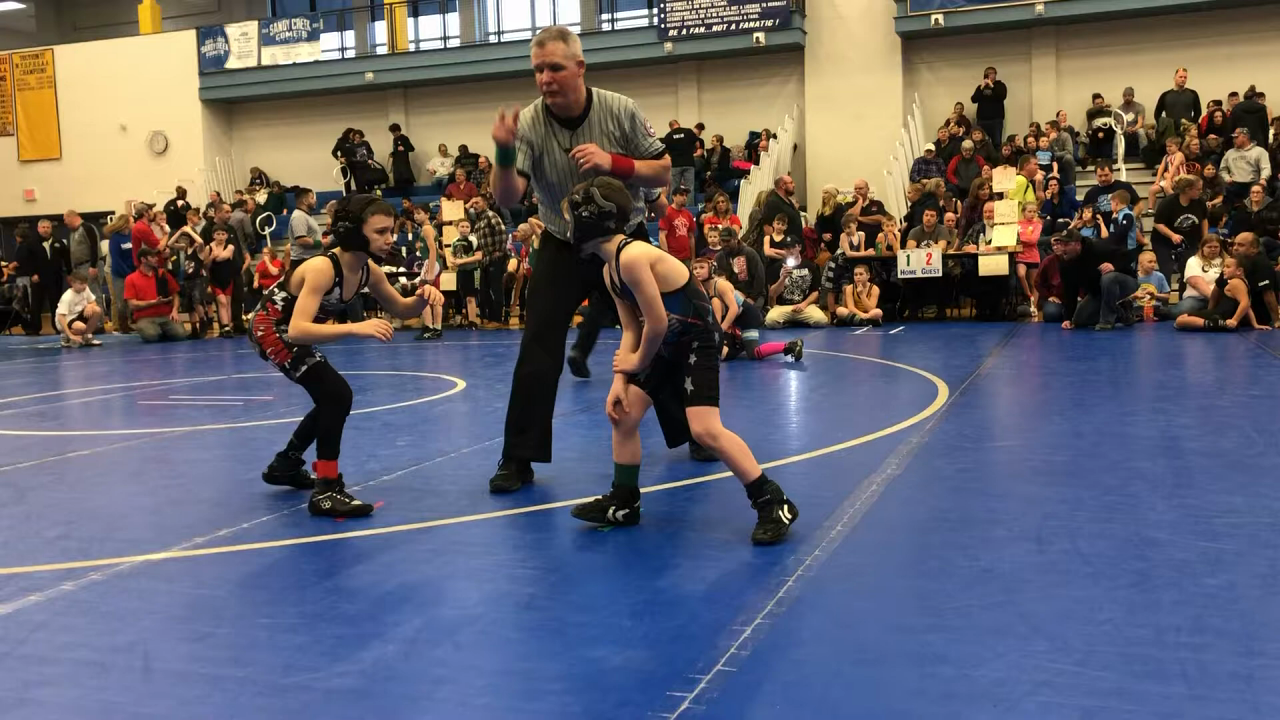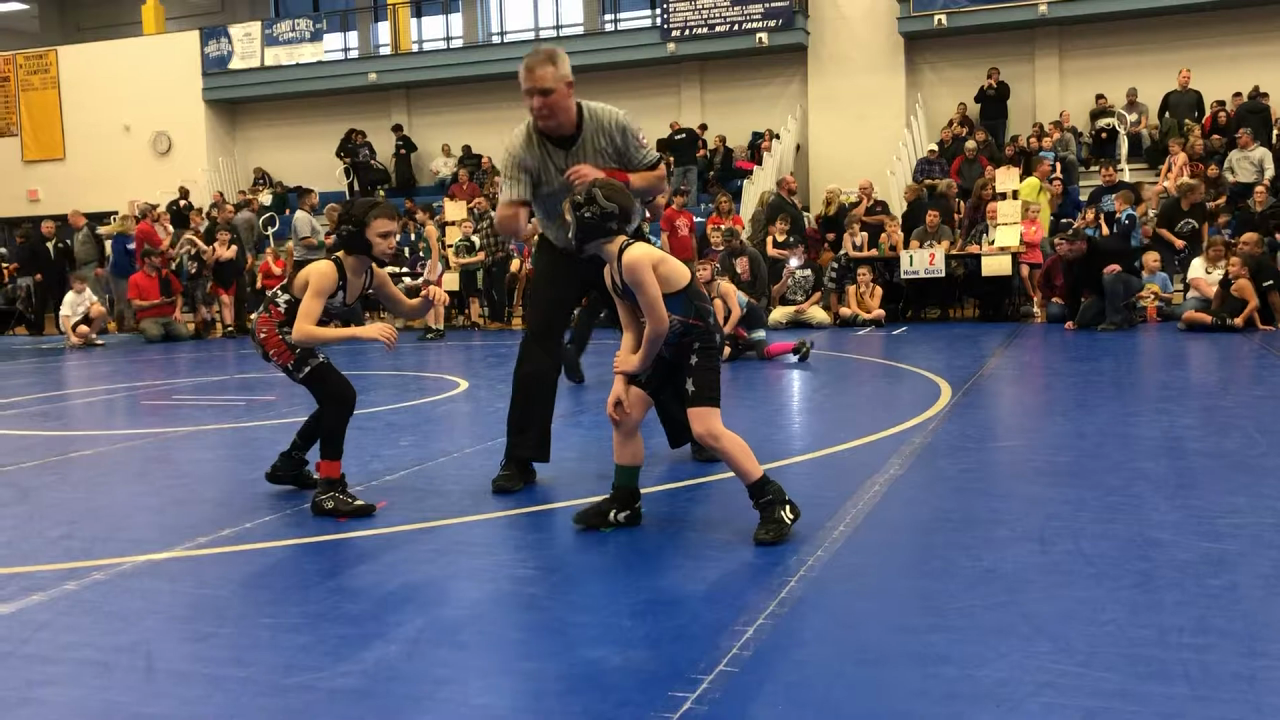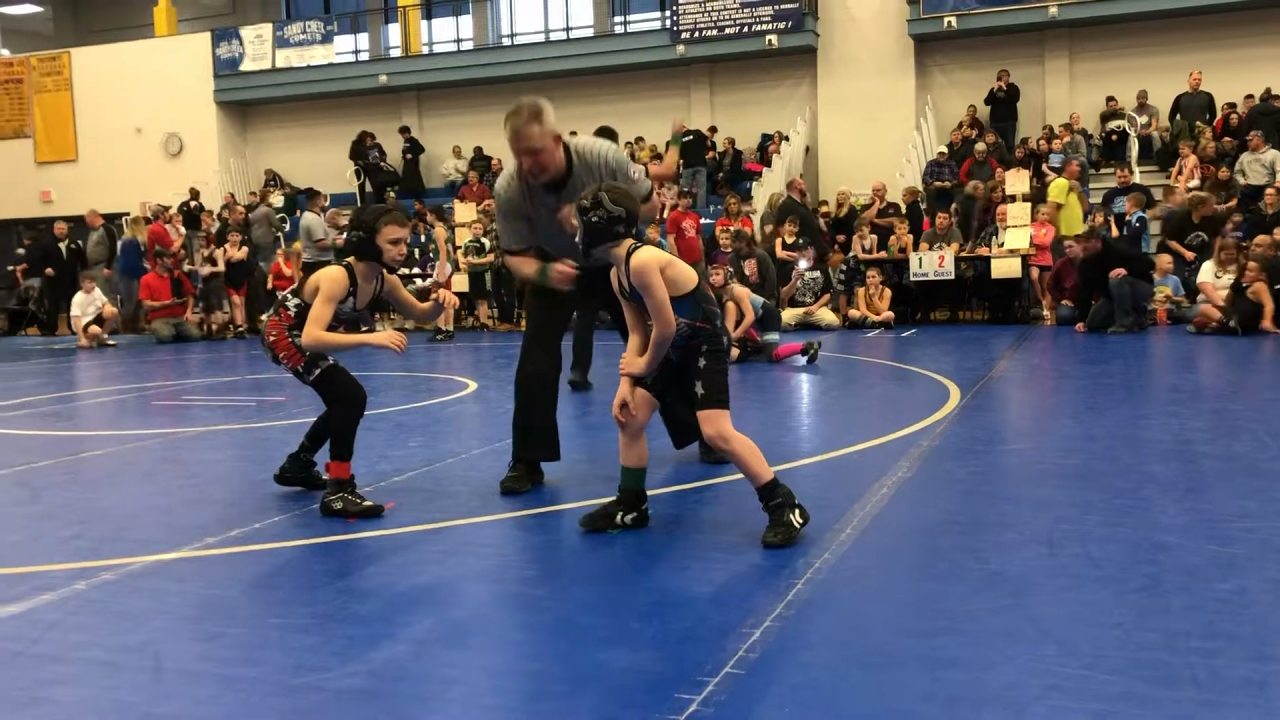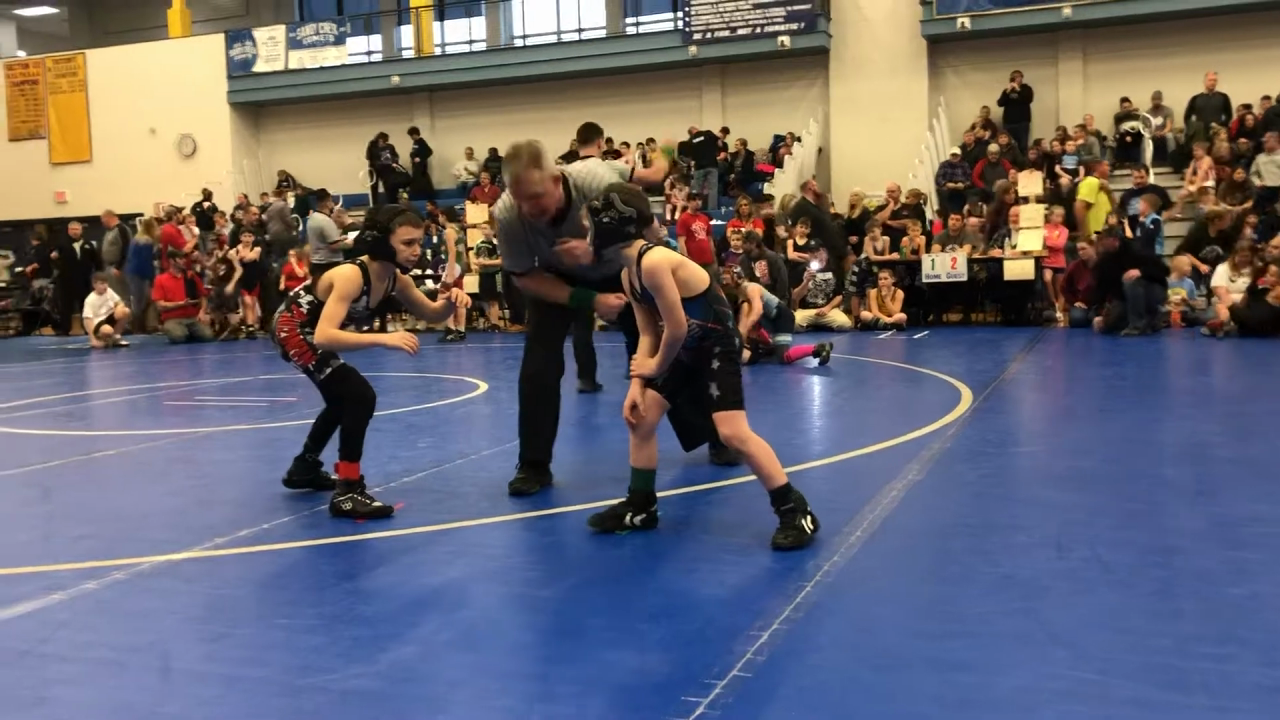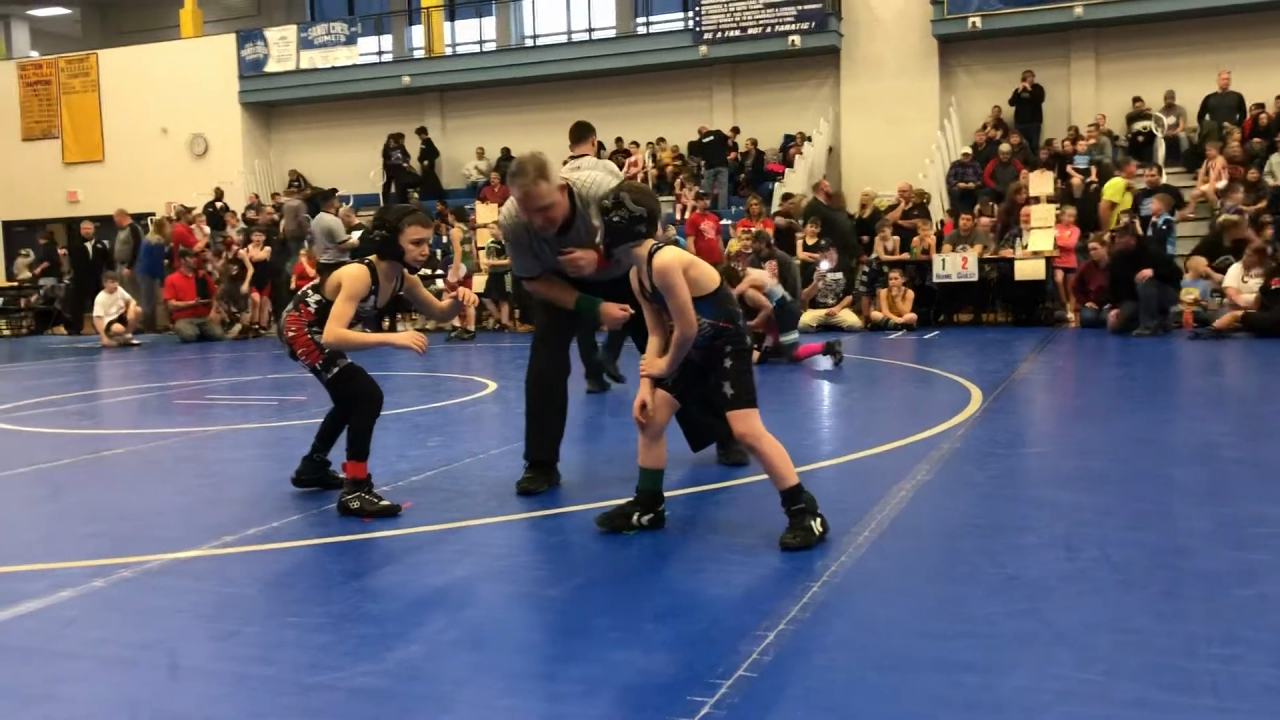
dt=0.2s
person 1, frame 1
left shoulder: (620, 110)
right shoulder: (527, 124)
left elbow: (663, 172)
right elbow: (507, 199)
left wrist: (614, 162)
right wrist: (505, 157)
right hip: (563, 248)
right knee: (539, 348)
right ankle: (517, 459)
person 1, frame 2
left shoulder: (612, 121)
right shoulder: (521, 147)
left elbow: (658, 181)
right elbow: (510, 213)
left wrist: (608, 180)
right wrist: (510, 222)
right hip: (561, 254)
right knee: (538, 350)
left ankle: (693, 433)
right ankle: (519, 460)
person 1, frame 3
left shoulder: (602, 157)
right shoulder: (509, 188)
left elbow: (649, 207)
right elbow: (516, 255)
right wrist: (545, 272)
right hip: (555, 266)
right knee: (537, 356)
right ankle: (526, 462)
person 1, frame 4
left shoulder: (600, 184)
right shoulder: (505, 215)
right elbow: (526, 276)
left wrist: (597, 249)
right wrist: (589, 300)
left hip: (622, 272)
right hip: (556, 278)
right knee: (539, 359)
left ankle: (714, 435)
right ankle: (534, 465)
person 1, frame 5
left shoulder: (603, 192)
right shoulder: (511, 221)
right elbow: (534, 281)
left wrist: (600, 258)
right wrist: (593, 308)
left hip: (628, 274)
right hip: (560, 281)
right knee: (545, 361)
left ankle: (723, 437)
right ankle: (540, 465)
person 2, frame 1
left shoulder: (632, 257)
right shoulder: (610, 269)
left elbow: (657, 323)
right elbow: (631, 329)
left wrist: (638, 363)
right wrist: (619, 381)
left hip: (697, 340)
right hip: (666, 345)
left knee: (705, 429)
right knee: (623, 413)
left ankle: (772, 503)
right ankle: (623, 502)
person 2, frame 2
left shoulder: (634, 258)
right shoulder: (611, 269)
left elbow: (658, 325)
right elbow: (631, 330)
left wrist: (638, 364)
right wrist: (620, 382)
left hip: (698, 341)
right hip: (667, 346)
left knee: (707, 430)
right knee: (623, 414)
left ankle: (774, 503)
right ankle: (624, 503)
person 2, frame 3
left shoulder: (641, 261)
right shoulder: (617, 273)
left elbow: (665, 327)
right elbow: (638, 333)
left wrist: (644, 365)
right wrist: (625, 383)
left hip: (705, 343)
right hip: (673, 349)
left knee: (716, 431)
right knee: (629, 414)
left ankle: (783, 506)
right ankle: (631, 505)
person 2, frame 4
left shoulder: (653, 262)
right shoulder: (629, 273)
left elbow: (676, 329)
right elbow: (648, 334)
left wrist: (656, 368)
right wrist: (636, 385)
left hip: (717, 345)
right hip: (684, 350)
left knee: (733, 433)
right knee: (640, 417)
left ankle: (795, 510)
right ankle: (641, 506)
person 2, frame 5
left shoulder: (665, 262)
right shoulder: (637, 274)
left elbow: (687, 329)
right elbow: (658, 334)
left wrist: (666, 367)
right wrist: (646, 386)
left hip: (727, 343)
right hip: (692, 349)
left knee: (747, 430)
right knee: (649, 417)
left ankle: (805, 512)
right ankle: (648, 506)
person 3, frame 1
left shoulder: (369, 270)
right shoulder: (322, 268)
left elbow: (401, 309)
right elbow: (298, 330)
left wrist: (422, 297)
right wrist: (356, 328)
left hip: (290, 332)
right hip: (271, 328)
left knee: (332, 399)
right knee: (337, 395)
left ankle: (286, 465)
right ankle: (326, 491)
person 3, frame 2
left shoulder: (373, 274)
right shoulder: (326, 272)
left elbow: (407, 311)
right elbow: (301, 333)
left wrist: (428, 298)
right wrist: (361, 331)
left hip: (293, 332)
right hip: (274, 330)
left knee: (335, 400)
right knee: (341, 396)
left ankle: (288, 464)
right ankle: (329, 491)
person 3, frame 3
left shoulder: (384, 280)
right shoulder: (338, 278)
left elbow: (420, 314)
right elbow: (311, 339)
left wrist: (438, 301)
right wrist: (371, 338)
left hip: (302, 334)
right hip: (284, 333)
left knee: (341, 401)
right knee: (351, 397)
left ankle: (297, 466)
right ankle: (338, 491)
person 3, frame 4
left shoulder: (396, 278)
right shoulder: (351, 275)
left elbow: (431, 314)
right elbow: (324, 337)
left wrist: (450, 301)
right wrist: (383, 338)
left hip: (312, 330)
right hip: (293, 328)
left knee: (342, 401)
right knee: (360, 396)
left ankle: (304, 468)
right ankle: (347, 492)
person 3, frame 5
left shoulder: (404, 278)
right shoulder: (360, 275)
left elbow: (439, 313)
right elbow: (333, 336)
left wrist: (458, 300)
right wrist: (393, 338)
left hip: (319, 329)
right hip: (301, 327)
left knee: (350, 400)
right knee: (367, 396)
left ankle: (312, 467)
right ankle: (355, 491)
